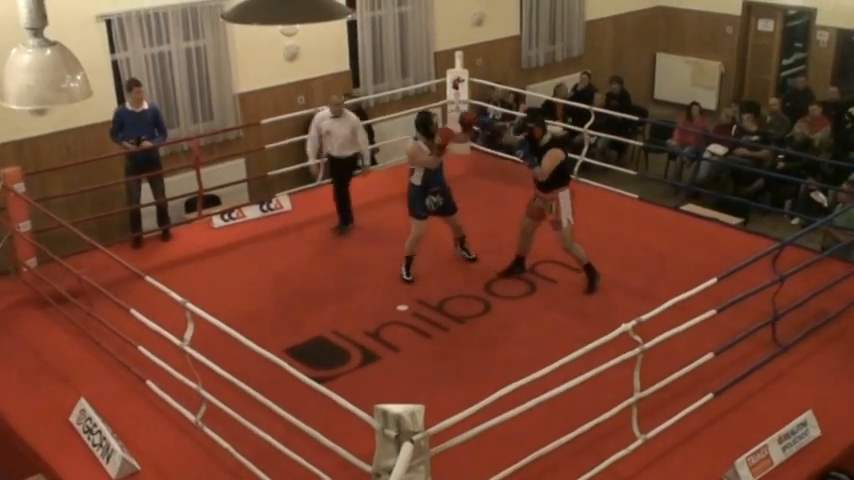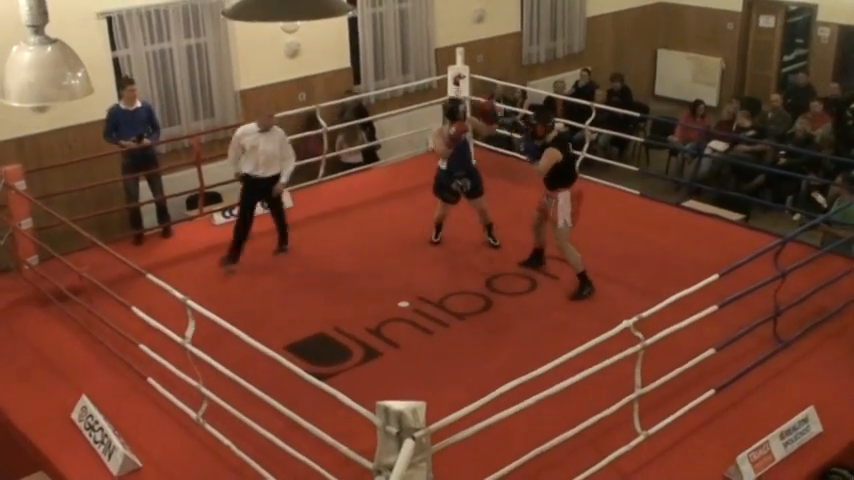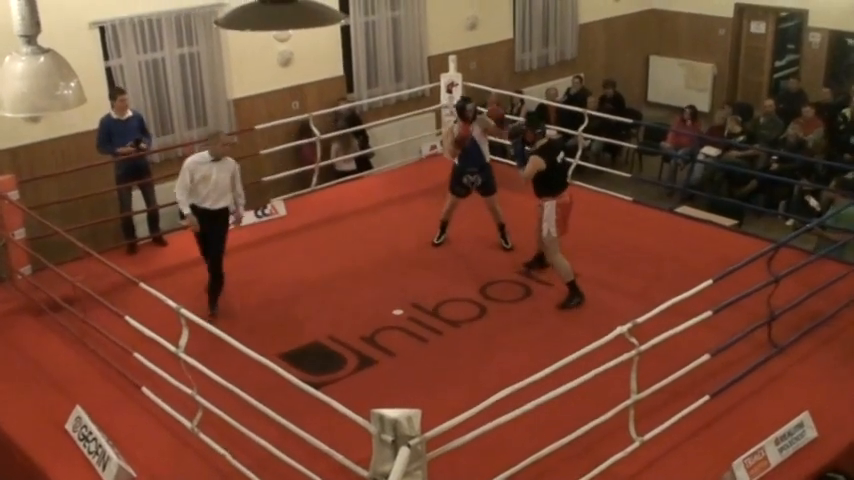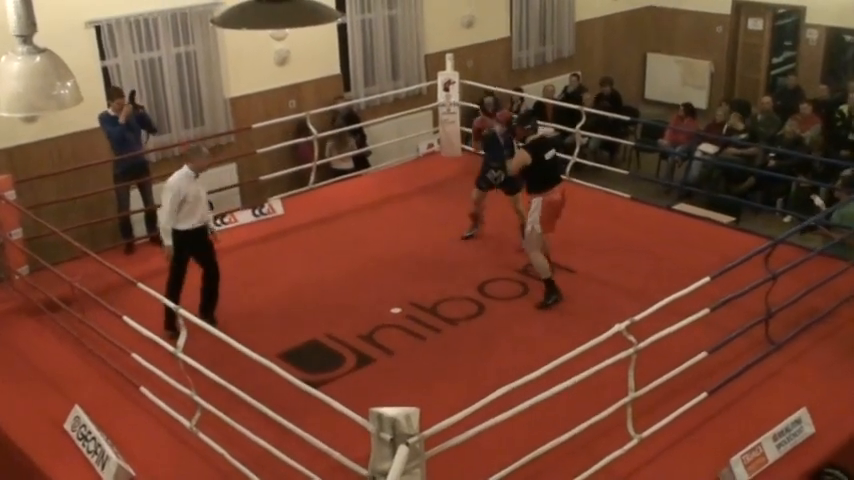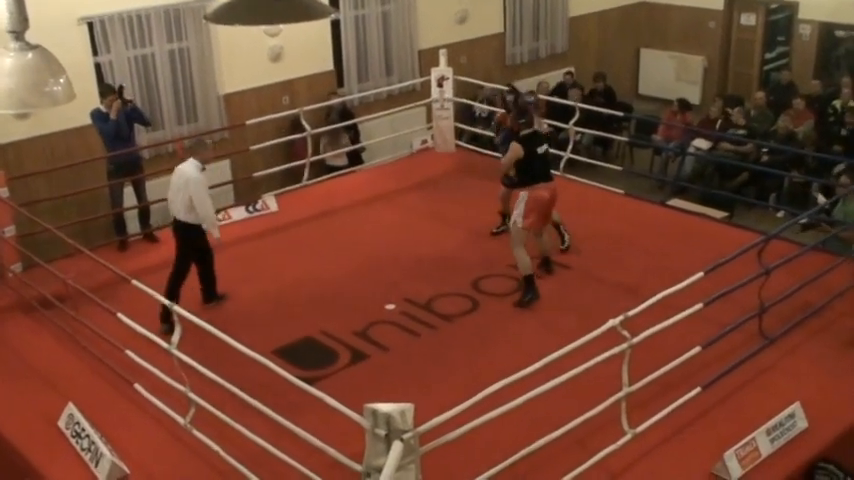
dt=0.5s
person 1, frame 1
left shoulder: (555, 150)
right shoulder: (537, 141)
left elbow: (541, 175)
left wrist: (527, 156)
left hip: (558, 197)
right hip: (540, 194)
left knee: (567, 243)
right knee: (525, 231)
left ankle: (591, 273)
right ankle: (518, 265)
person 1, frame 2
left shoulder: (553, 149)
right shoulder: (555, 136)
left elbow: (541, 171)
left hip: (563, 195)
right hip: (552, 191)
left knee: (562, 243)
right knee: (537, 222)
left ankle: (585, 283)
right ankle: (537, 257)
person 1, frame 3
left shoulder: (538, 157)
right shoulder: (554, 144)
left elbow: (526, 177)
left wrist: (519, 156)
right wrist: (519, 138)
left hip: (553, 203)
right hip: (560, 196)
left knee: (553, 252)
right knee: (541, 230)
left ankle: (575, 293)
right ankle: (540, 259)
person 1, frame 4
left shoulder: (525, 151)
right shoulder: (547, 141)
left elbow: (511, 170)
left hip: (543, 199)
right hip: (556, 192)
left knee: (532, 248)
right knee: (537, 235)
left ankle: (552, 291)
right ankle: (546, 263)
person 1, frame 5
left shoulder: (518, 144)
right shoulder: (542, 136)
left elbow: (504, 166)
left wrist: (506, 148)
left hip: (531, 194)
right hip: (549, 189)
left knee: (517, 244)
right knee: (539, 229)
left ankle: (530, 288)
right ankle: (546, 262)
person 2, frame 1
left shoulder: (352, 119)
right shoulder: (320, 117)
left elbow: (362, 140)
right elbow: (313, 139)
left wrist: (366, 162)
right wrist: (312, 160)
left hip: (348, 158)
right hip: (332, 157)
left knee: (340, 191)
right knee: (341, 189)
left ankle: (346, 222)
right ankle: (345, 220)
person 2, frame 2
left shoulder: (279, 134)
right shoulder: (242, 133)
left elbow: (290, 158)
right elbow: (234, 153)
left wrist: (283, 181)
right wrist: (238, 170)
left hip: (271, 181)
right hip: (250, 180)
left knee: (278, 214)
right knee: (243, 219)
left ankle: (283, 242)
right ankle: (233, 256)
person 2, frame 3
left shoulder: (231, 164)
right shoulder: (192, 162)
left elbow: (237, 189)
right elbow: (181, 190)
left wrist: (239, 211)
right wrist: (188, 214)
left hip: (220, 214)
right hip: (198, 213)
left knee: (216, 257)
right knee: (206, 252)
left ankle: (213, 302)
right ankle: (215, 278)
person 2, frame 4
left shoulder: (198, 179)
right shoulder: (176, 183)
right elbow: (166, 215)
left wrist: (210, 226)
right wrist: (168, 243)
left hip: (200, 231)
right hip: (181, 235)
left knee: (212, 272)
right knee: (175, 281)
left ankle: (207, 313)
right ankle: (170, 325)
person 2, frame 5
left shoulder: (181, 168)
right shoulder: (196, 177)
left elbow: (172, 197)
right elbow: (205, 207)
right wrist: (215, 231)
left hip: (180, 222)
right hip: (190, 228)
left knee: (206, 257)
right knee: (179, 272)
left ankle: (210, 295)
right ankle: (167, 318)
person 3, frame 1
left shoulder: (153, 110)
right shoulder: (120, 113)
left elbow: (163, 133)
right elbow: (113, 134)
left wrist: (152, 143)
right wrist: (124, 144)
left hip: (152, 158)
right hip: (132, 160)
left knee: (160, 195)
right knee: (133, 199)
left ankle: (165, 228)
right ankle: (136, 234)
person 3, frame 2
left shoulder: (146, 107)
right shoulder: (114, 112)
left elbow: (156, 129)
right elbow: (107, 135)
left wrist: (150, 140)
right wrist: (122, 143)
left hip: (149, 156)
right hip: (129, 159)
left knee: (158, 192)
right knee: (132, 198)
left ankle: (165, 225)
right ankle: (137, 232)
person 3, frame 3
left shoulder: (137, 116)
right shoulder: (106, 122)
left elbow: (147, 136)
right elbow: (101, 147)
left wrist: (145, 144)
right wrist: (120, 150)
left hip: (142, 165)
right hip: (123, 169)
left knee: (152, 202)
right knee: (125, 208)
left ankle: (156, 234)
right ankle: (131, 241)
person 3, frame 4
left shoulder: (133, 112)
right shoulder: (104, 118)
left elbow: (153, 130)
right elbow: (115, 137)
left wrist: (142, 112)
right wrist: (122, 118)
left hip: (141, 163)
right hip: (122, 167)
left knee: (149, 202)
right knee: (123, 208)
left ankle: (153, 234)
right ankle: (128, 241)
person 3, frame 5
left shoulder: (124, 109)
right shoulder: (96, 114)
left elbow: (146, 122)
right elbow: (108, 134)
left wrist: (132, 105)
right wrist: (113, 113)
left hip: (134, 160)
right hip: (115, 164)
left knee: (143, 199)
right knee: (117, 205)
left ankle: (147, 231)
right ankle: (122, 238)
person 4, frame 1
left shoulder: (441, 137)
right shoulder: (413, 147)
left elbow: (463, 138)
right elbow: (433, 164)
left wrist: (467, 126)
right wrist: (440, 147)
left hip: (440, 189)
right hip: (420, 192)
left knee: (456, 223)
right knee: (417, 234)
left ankle: (462, 247)
right ankle: (406, 267)
person 4, frame 2
left shoulder: (470, 122)
right shoulder: (439, 131)
left elbow: (490, 131)
right elbow: (443, 153)
right wrist: (453, 138)
left hip: (469, 172)
right hip: (448, 175)
left knee: (482, 208)
right knee: (443, 211)
left ankle: (489, 233)
right ankle: (437, 232)
person 4, frame 3
left shoulder: (482, 122)
right shoulder: (452, 129)
left elbow: (501, 134)
right elbow: (451, 154)
right wrist: (458, 143)
left hip: (482, 169)
right hip: (462, 170)
left knee: (493, 206)
right knee: (450, 205)
left ankle: (503, 235)
right ankle: (441, 232)
person 4, frame 4
left shoulder: (503, 119)
left wrist: (510, 124)
left hip: (508, 165)
right hip: (490, 165)
left knee: (517, 206)
right knee: (476, 198)
right ankle: (475, 225)
person 4, frame 5
right shoulder: (505, 117)
right elbow: (499, 142)
right wrist: (499, 129)
right knee: (503, 197)
left ankle: (564, 234)
right ankle: (505, 223)
